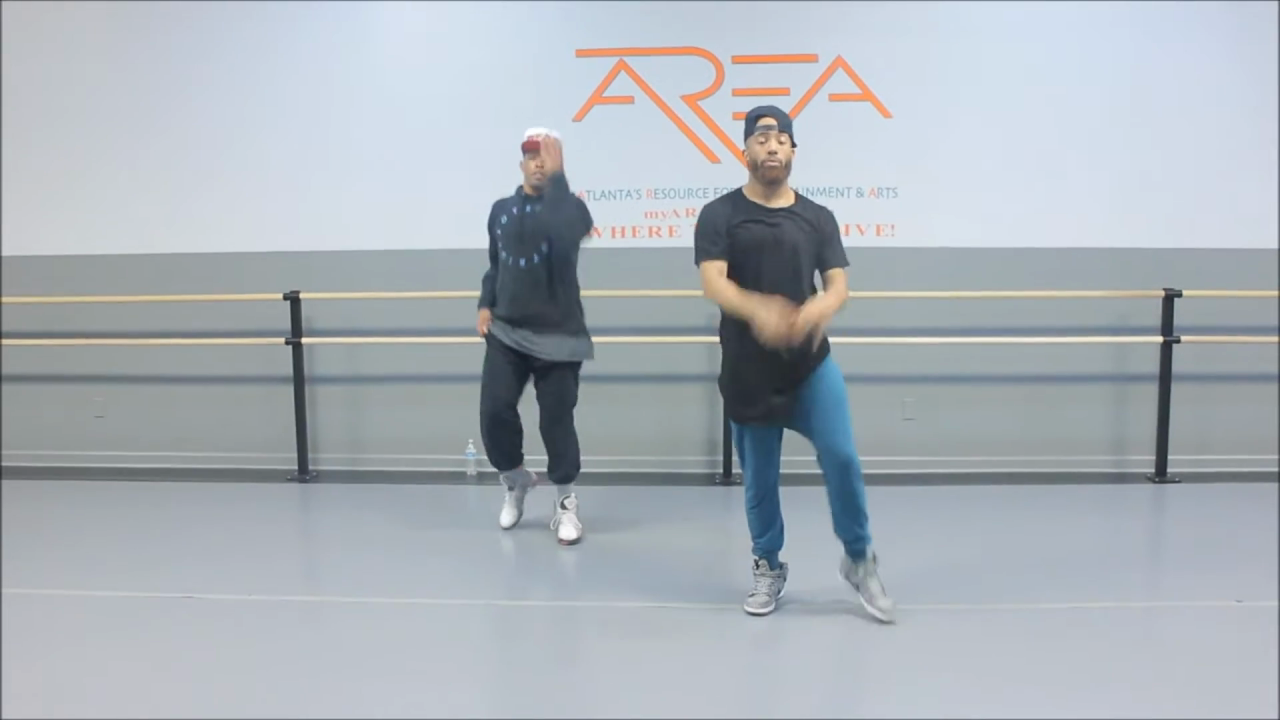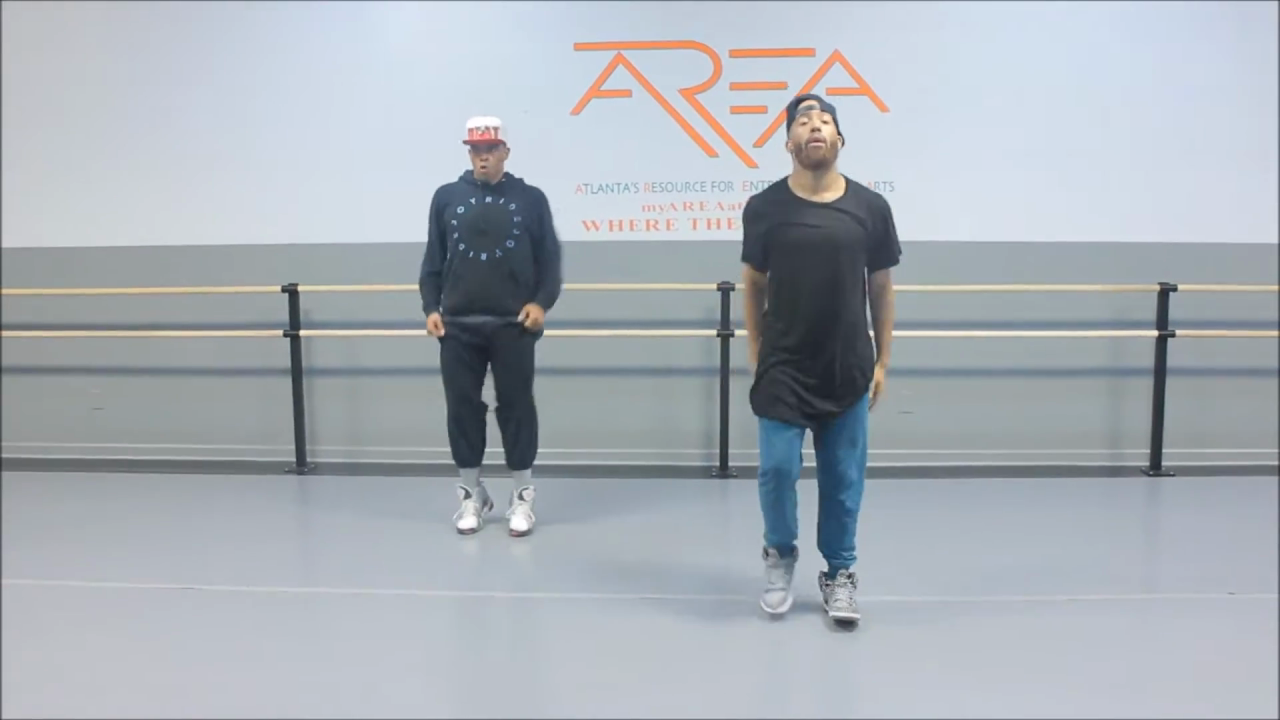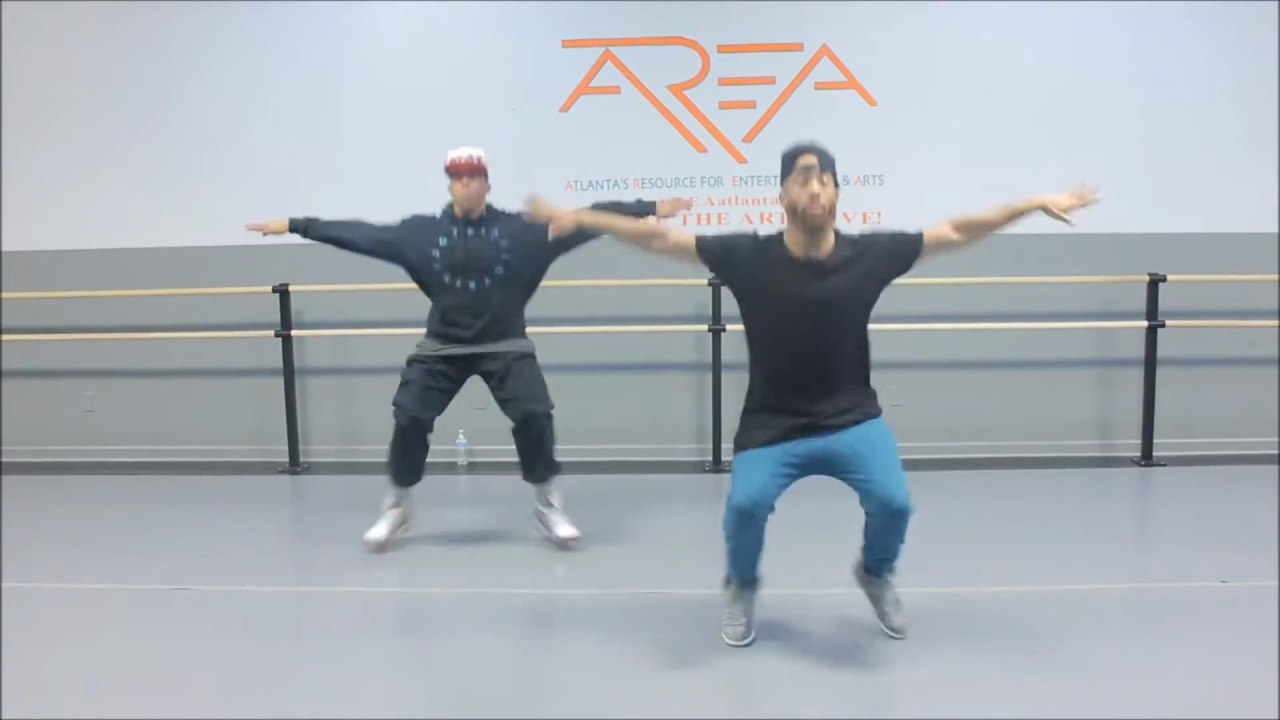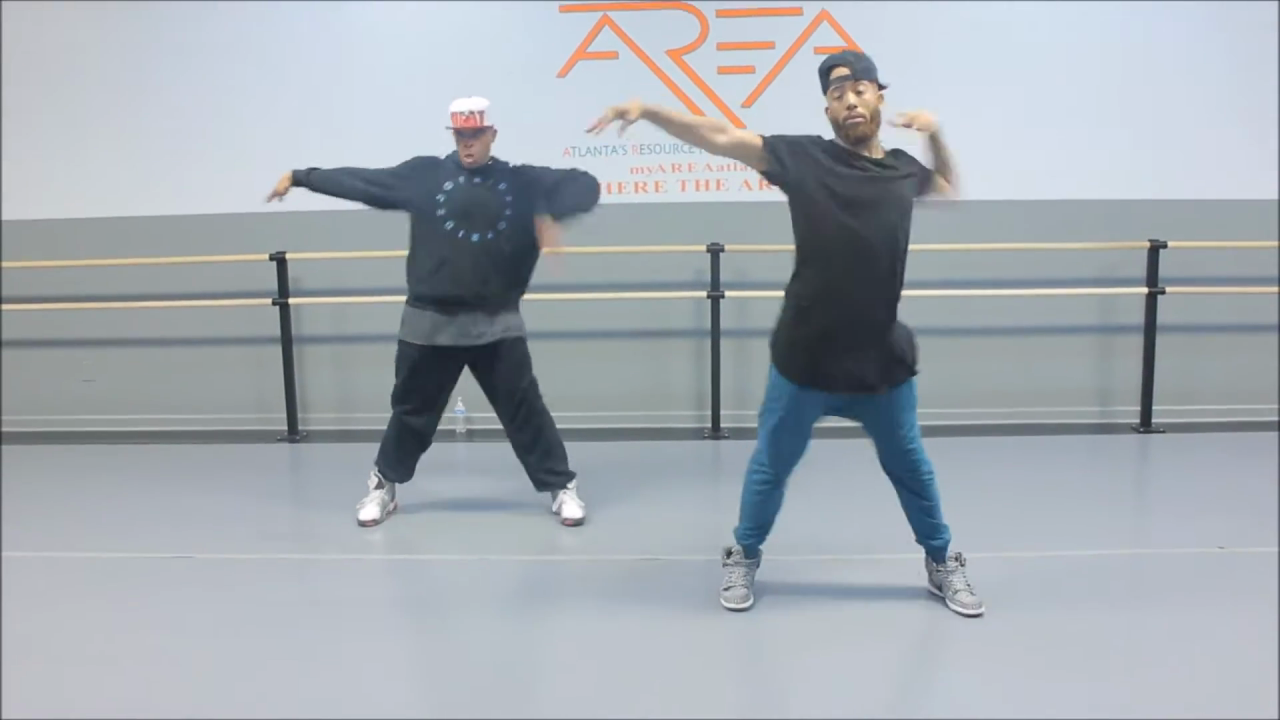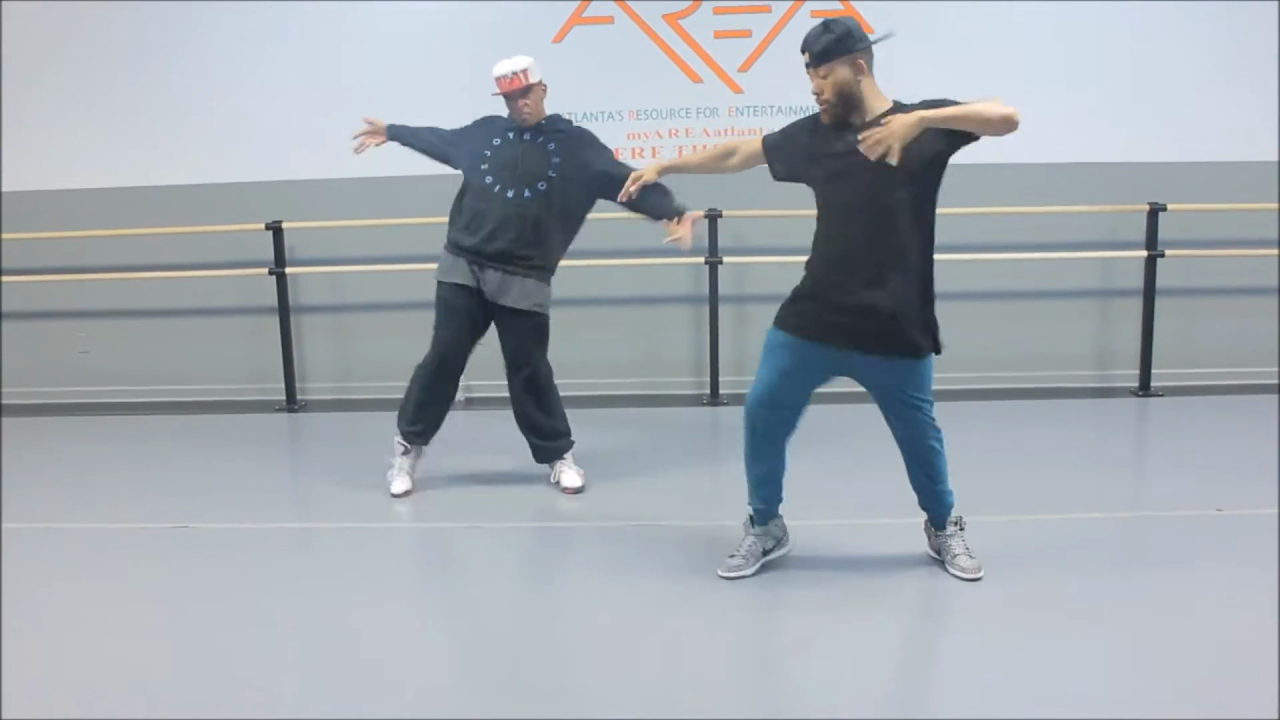
dt=1s
person 1, frame 1
left shoulder: (818, 218)
right shoulder: (719, 214)
left elbow: (838, 286)
right elbow: (713, 283)
left wrist: (820, 307)
right wrist: (757, 309)
left hip: (812, 365)
right hip: (748, 374)
left knee: (842, 460)
right knee: (759, 480)
left ankle: (859, 561)
right ankle: (768, 568)
person 1, frame 2
left shoulder: (870, 207)
right shoulder: (764, 207)
left elbow: (880, 283)
left wrist: (882, 357)
right wrist: (755, 353)
left hip: (848, 369)
right hip: (784, 367)
left knee: (843, 478)
right knee: (777, 467)
left ankle: (839, 574)
right ankle: (780, 555)
person 1, frame 3
left shoulder: (871, 255)
right shoulder: (748, 257)
left elbow: (954, 233)
right elbow: (662, 238)
left wrist: (1032, 204)
right wrist: (583, 218)
left hip: (851, 420)
right hip: (773, 426)
left knee: (892, 502)
right knee: (745, 505)
left ankle: (875, 575)
right ankle: (742, 589)
person 1, frame 4
left shoulder: (903, 169)
right shoulder: (805, 157)
left elbow: (945, 189)
right elbow: (724, 138)
left wrist: (935, 137)
right wrist: (647, 110)
left hip: (882, 352)
right hip: (808, 352)
left knee: (908, 463)
right knee: (773, 461)
left ankle: (942, 563)
right ankle: (743, 557)
person 1, frame 5
left shoulder: (923, 120)
right shoulder: (812, 134)
left elbow: (1006, 118)
right elbow: (737, 154)
left wrist: (922, 120)
right wrist: (664, 165)
left hip: (899, 321)
right hip: (815, 314)
left knee: (919, 431)
right knee: (763, 410)
left ankle: (943, 529)
right ankle: (765, 527)
person 2, frame 1
left shoulder: (566, 207)
right shoulder: (501, 210)
left elbow: (571, 234)
left wrist: (558, 175)
right wrist: (485, 306)
left hip: (558, 336)
right hip: (506, 332)
left knee: (557, 420)
right knee: (494, 412)
left ankle: (565, 503)
right ankle: (516, 482)
person 2, frame 2
left shoulder: (529, 198)
right shoulder: (446, 197)
left elbow: (549, 257)
right elbow: (433, 259)
left wrist: (541, 301)
right wrist: (431, 307)
left hip: (511, 323)
right hip: (459, 324)
left knee: (516, 406)
right knee: (462, 408)
left ankle: (521, 495)
right ankle: (472, 494)
person 2, frame 3
left shoulder: (520, 229)
right shoulder: (422, 230)
left elbow: (583, 223)
right elbow: (362, 235)
left wrist: (649, 210)
right wrist: (297, 226)
left hip: (503, 345)
right hip: (442, 347)
left knee: (533, 414)
right knee: (409, 416)
left ankle: (546, 503)
right ankle: (397, 505)
person 2, frame 4
left shoulder: (521, 182)
right shoulder: (424, 174)
left elbow: (582, 186)
right elbow: (359, 181)
left wrist: (554, 213)
right wrist: (299, 177)
left hip: (497, 321)
right hip: (430, 319)
left knee: (525, 407)
right knee: (413, 409)
left ankle: (561, 487)
right ankle: (383, 486)
person 2, frame 5
left shoulder: (575, 144)
right shoulder: (487, 131)
left elbow: (624, 181)
right elbow: (447, 142)
left wrist: (673, 212)
right wrist: (394, 133)
left hip: (522, 280)
right hip: (463, 266)
left knee: (528, 372)
right knee: (444, 357)
left ankle: (558, 454)
right ankle: (408, 446)
